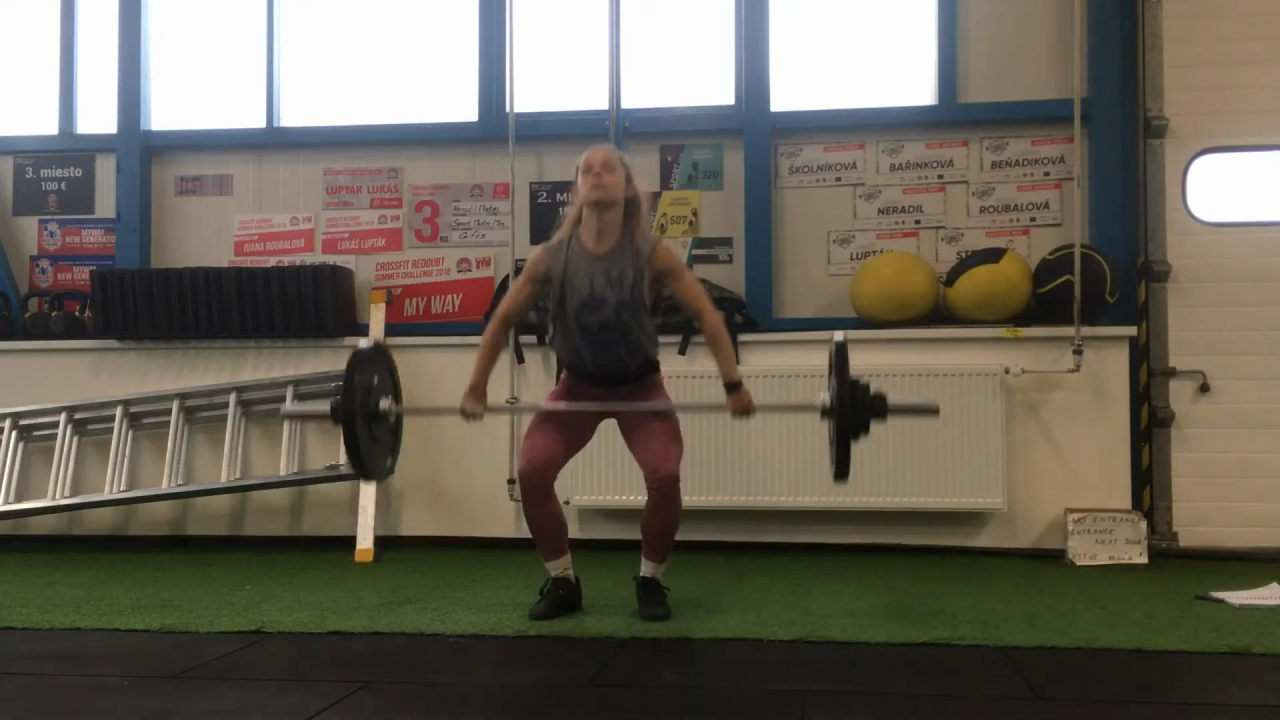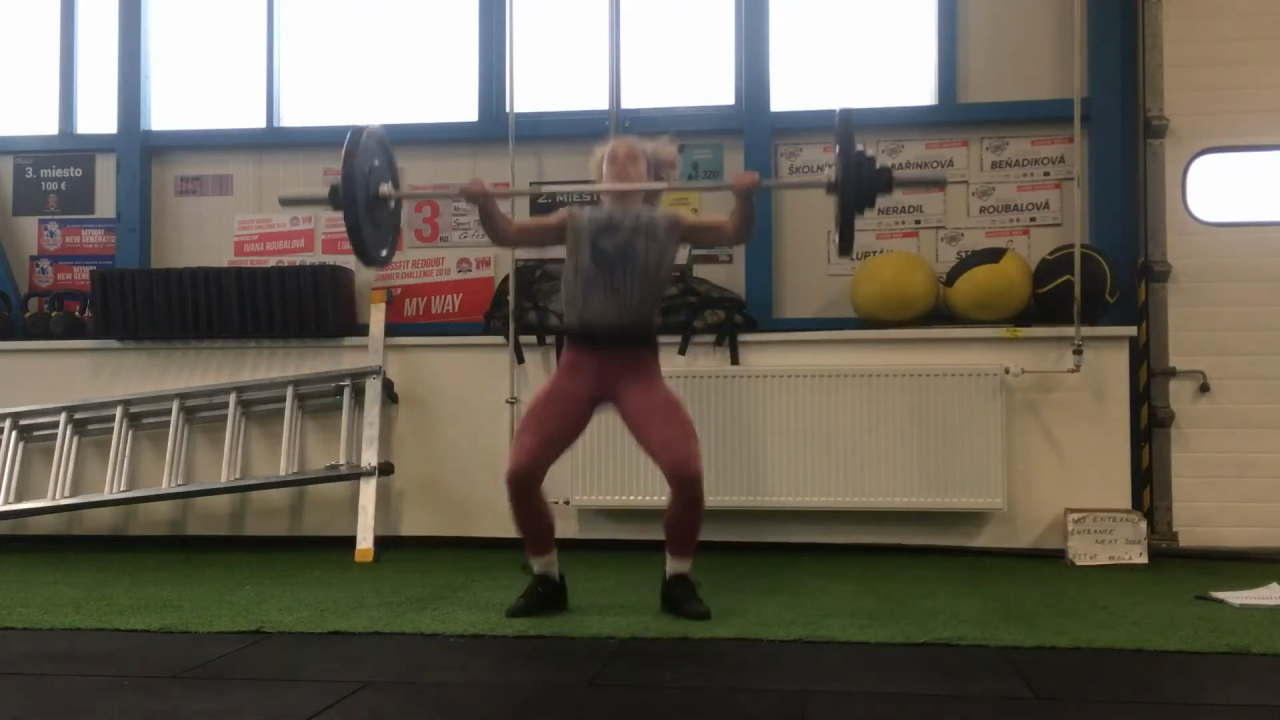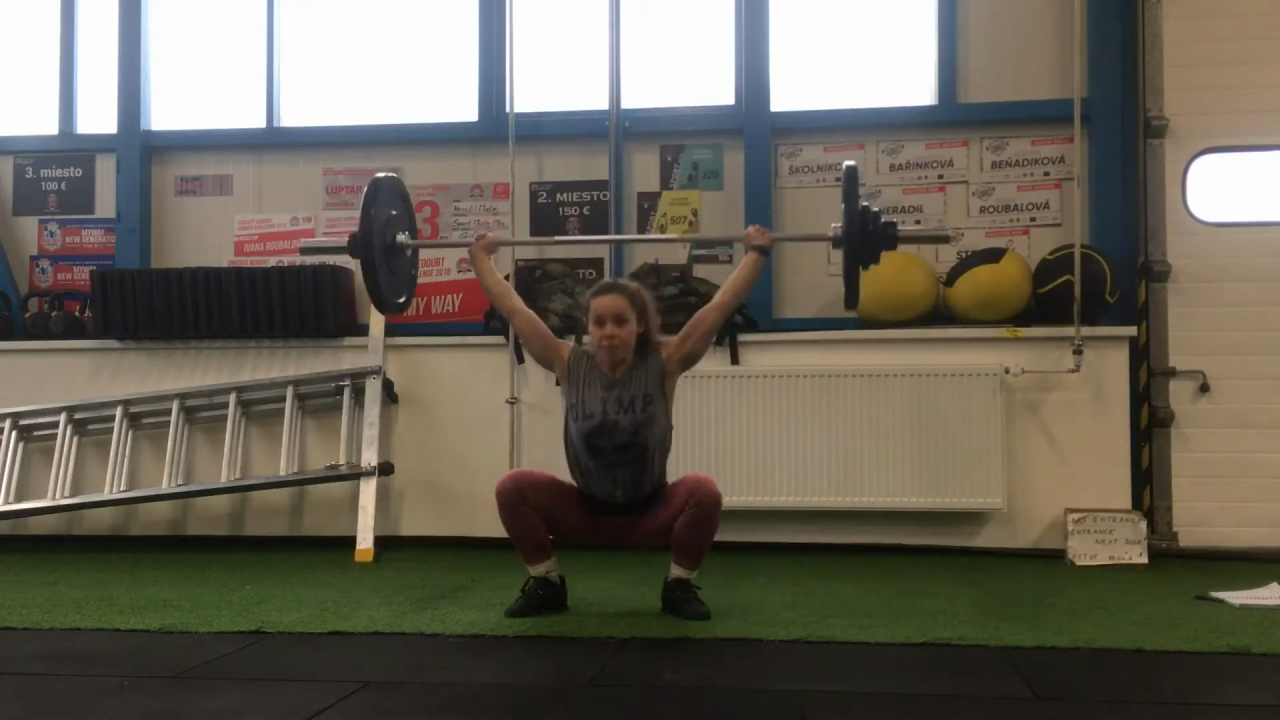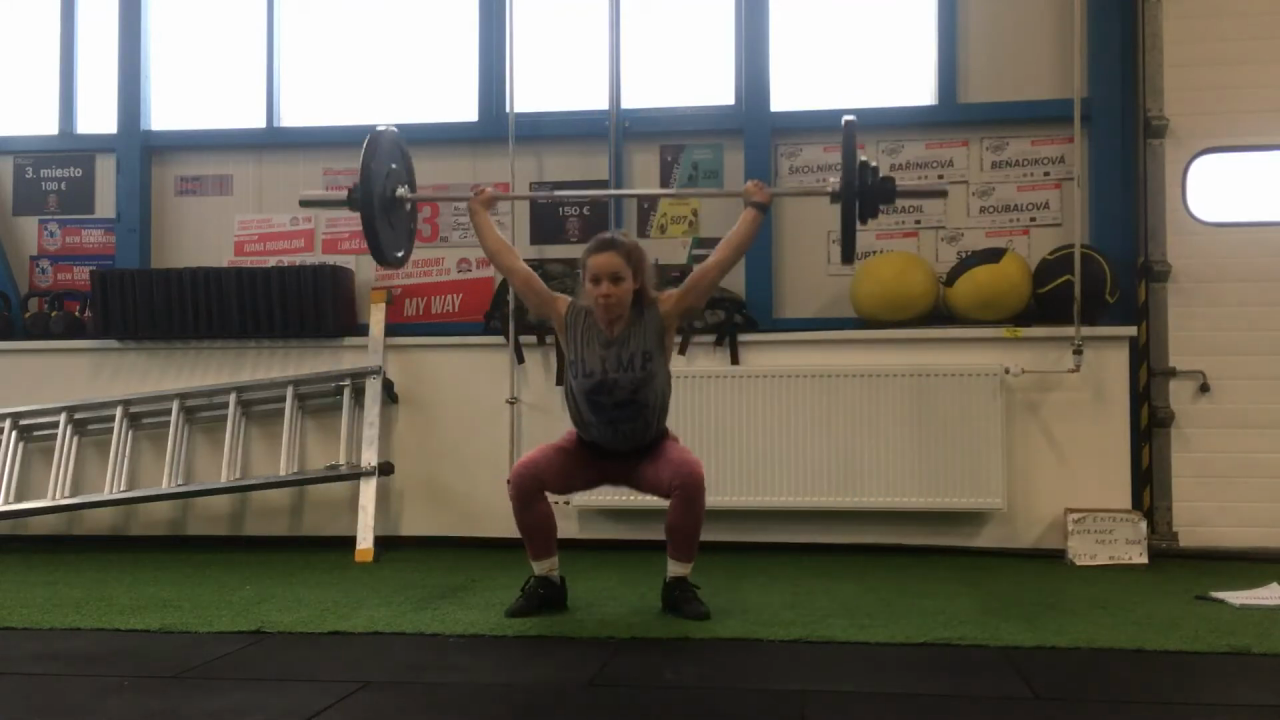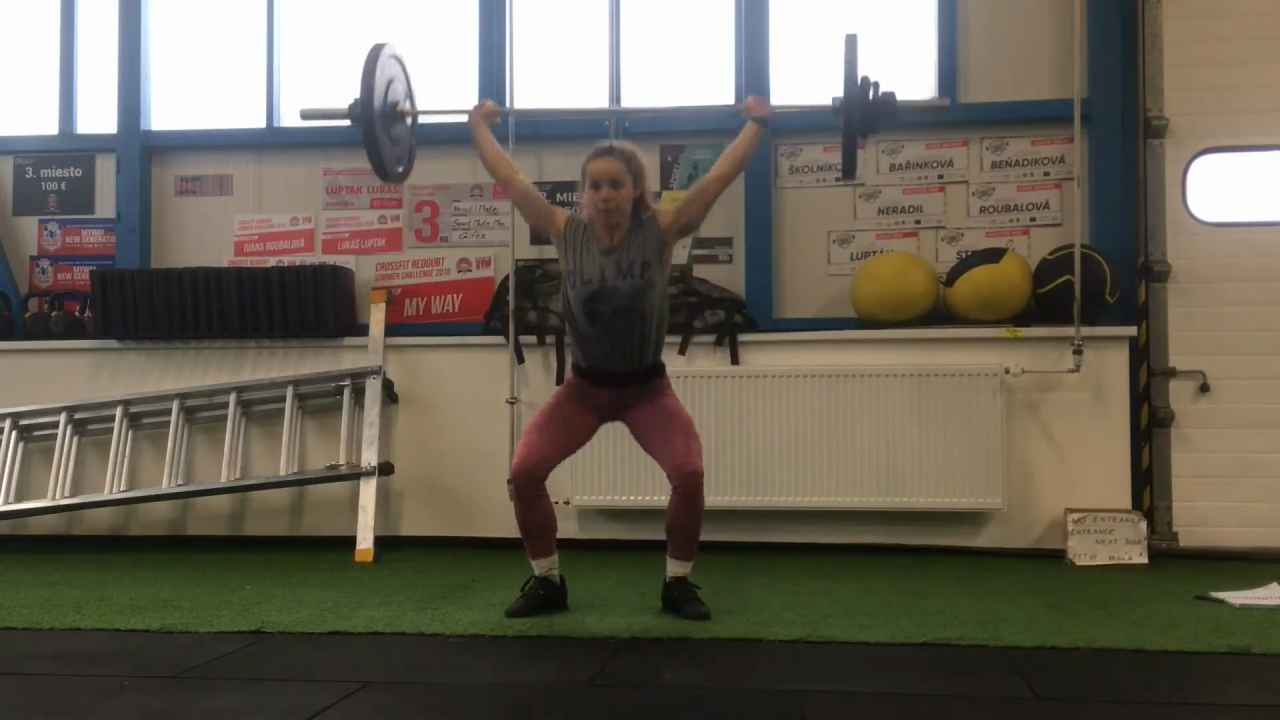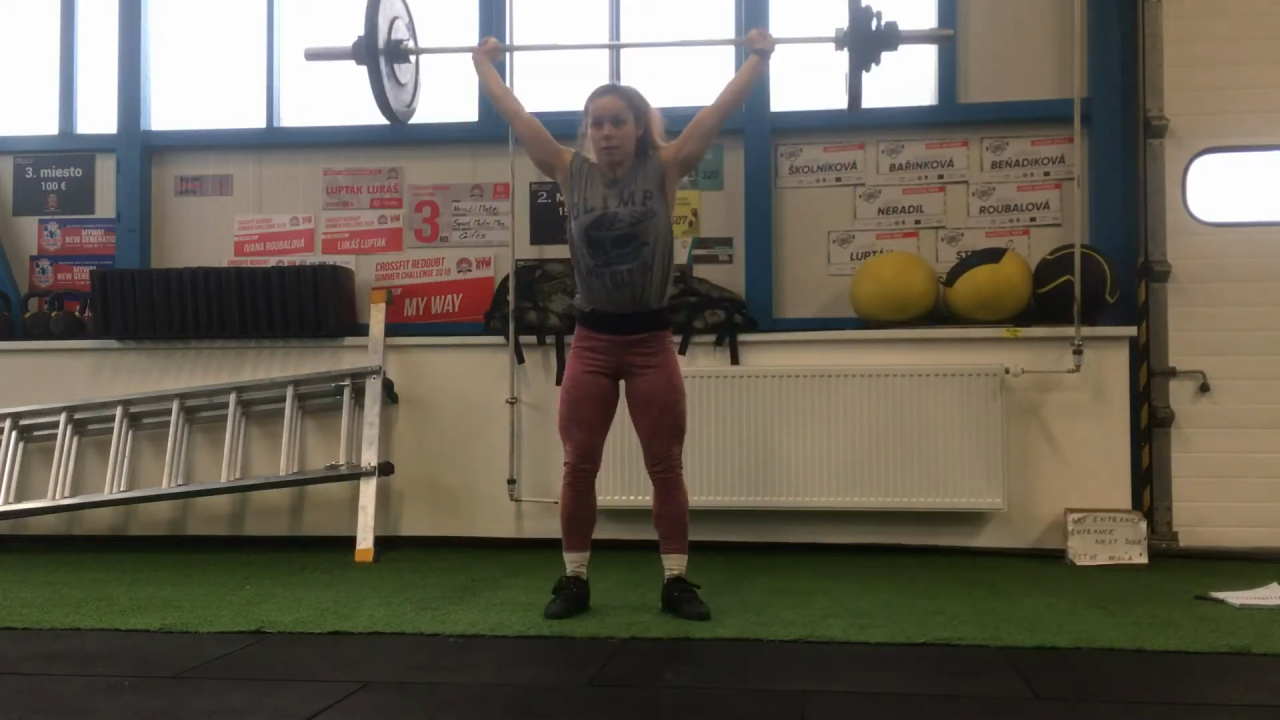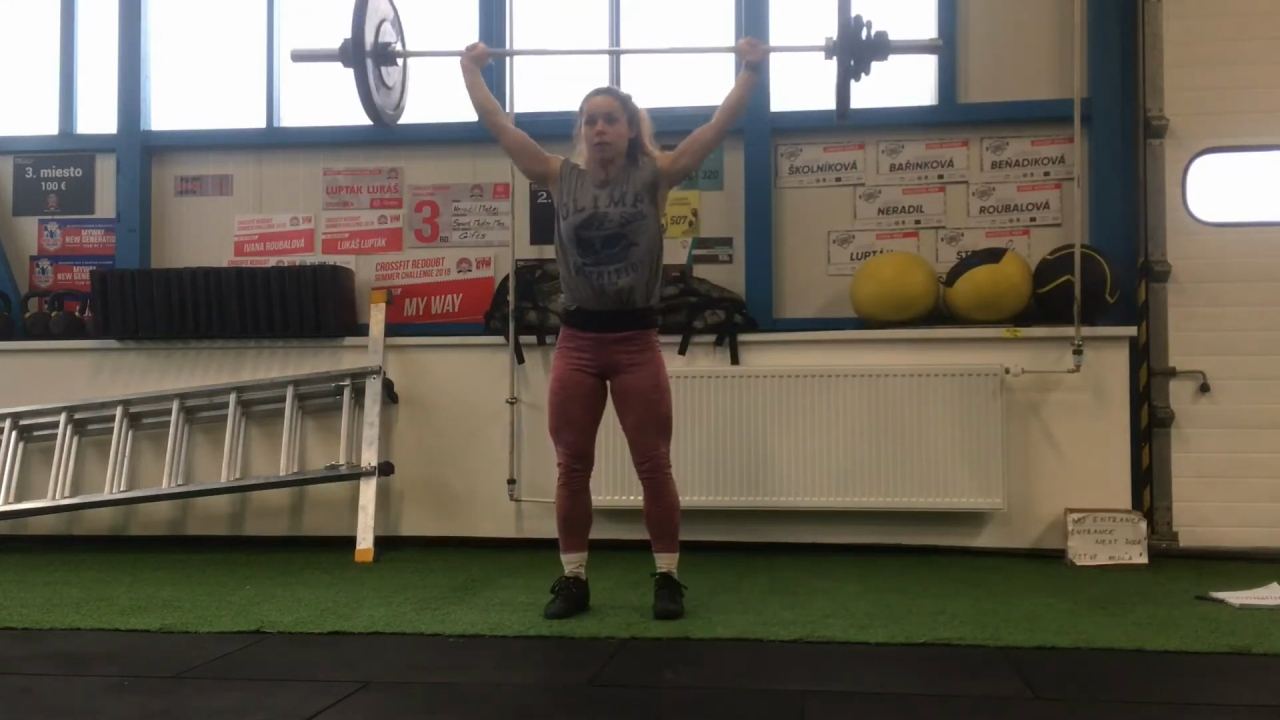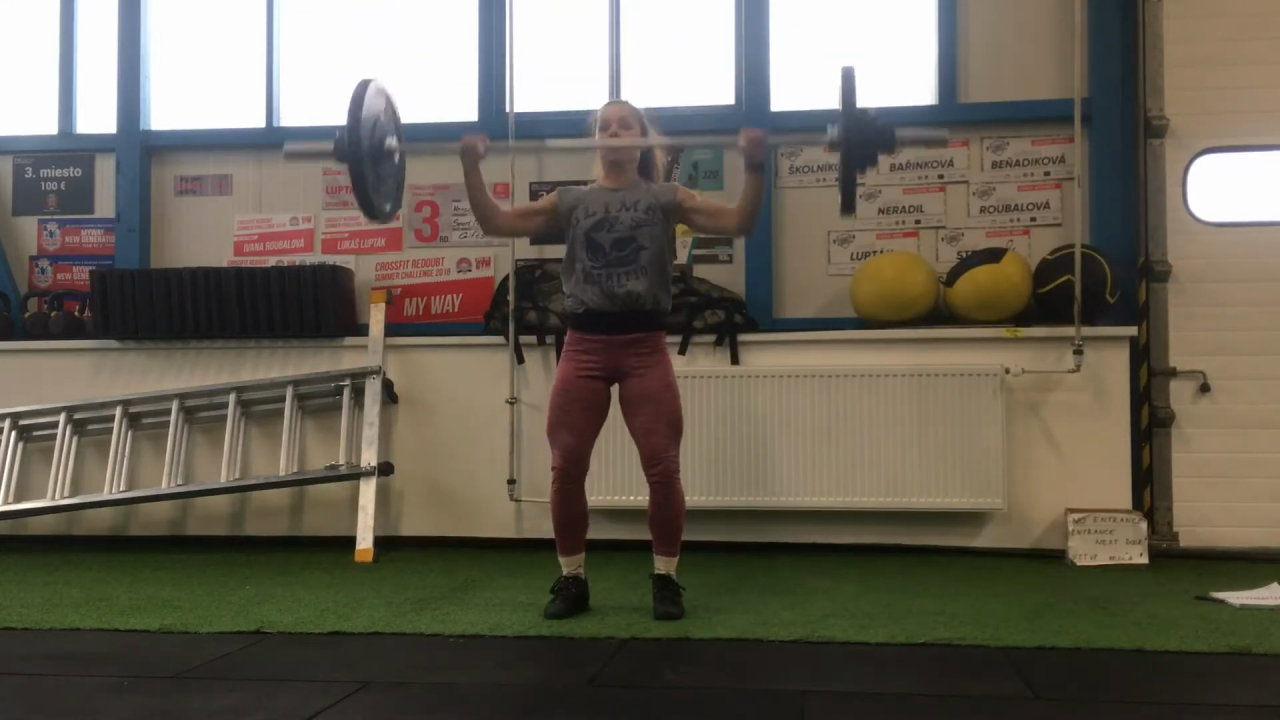
dt=0.4s
person 1, frame 1
left shoulder: (650, 252)
right shoulder: (552, 254)
left elbow: (705, 315)
right elbow: (504, 319)
left wrist: (732, 383)
right wrist: (477, 387)
left hip: (638, 383)
right hip: (578, 382)
left knee: (664, 473)
right knee: (532, 469)
left ankle: (650, 582)
right ankle: (562, 582)
person 1, frame 2
left shoulder: (664, 222)
right shoulder: (577, 220)
left elbow: (735, 233)
right elbow: (506, 234)
left wrist: (745, 198)
right wrist: (483, 203)
left hip: (638, 364)
right hip: (579, 360)
left knee: (686, 472)
right knee: (522, 471)
left ankle: (677, 579)
right ankle: (547, 578)
person 1, frame 3
left shoulder: (663, 364)
right shoulder: (569, 364)
left elbow: (718, 308)
right elbow: (514, 309)
left wrist: (757, 252)
right wrist: (480, 257)
left hip: (650, 512)
right hip: (586, 511)
left knee: (704, 492)
right knee: (511, 487)
left ankle: (679, 585)
right ankle: (546, 582)
person 1, frame 4
left shoulder: (660, 317)
right shoulder: (566, 319)
left elbow: (718, 263)
right elbow: (510, 265)
left wrist: (756, 208)
right wrist: (479, 213)
left hip: (649, 449)
right hip: (588, 449)
left knee: (688, 475)
right knee: (524, 476)
left ankle: (678, 584)
right ankle: (547, 582)
person 1, frame 5
left shoulder: (659, 232)
right shoulder: (565, 233)
left elbow: (719, 177)
right elbow: (509, 178)
left wrist: (756, 124)
right wrist: (480, 127)
left hip: (646, 386)
right hip: (584, 385)
left knee: (688, 473)
right knee: (525, 471)
left ankle: (678, 584)
right ankle: (546, 582)
person 1, frame 6
left shoulder: (663, 171)
right shoulder: (571, 173)
left elbow: (717, 112)
right elbow: (517, 117)
left wrist: (757, 56)
right wrist: (483, 62)
left hip: (649, 339)
right hip: (591, 339)
left knee: (665, 467)
right knee: (578, 466)
left ankle: (676, 583)
right ankle: (574, 580)
person 1, frame 7
left shoulder: (654, 176)
right shoulder: (561, 178)
left elbow: (719, 127)
right elbow: (500, 129)
left wrist: (749, 69)
right wrist: (472, 70)
left hip: (636, 339)
right hip: (577, 340)
left knee: (653, 464)
right knee: (572, 465)
left ankle: (667, 578)
right ankle: (573, 579)
person 1, frame 8
left shoulder: (665, 196)
right shoulder: (570, 199)
left elbow: (737, 223)
right elbow: (497, 224)
left wrist: (753, 170)
right wrist: (472, 169)
left hip: (645, 344)
right hip: (584, 343)
left knee: (662, 469)
right knee: (566, 468)
left ankle: (665, 580)
right ankle: (572, 579)
